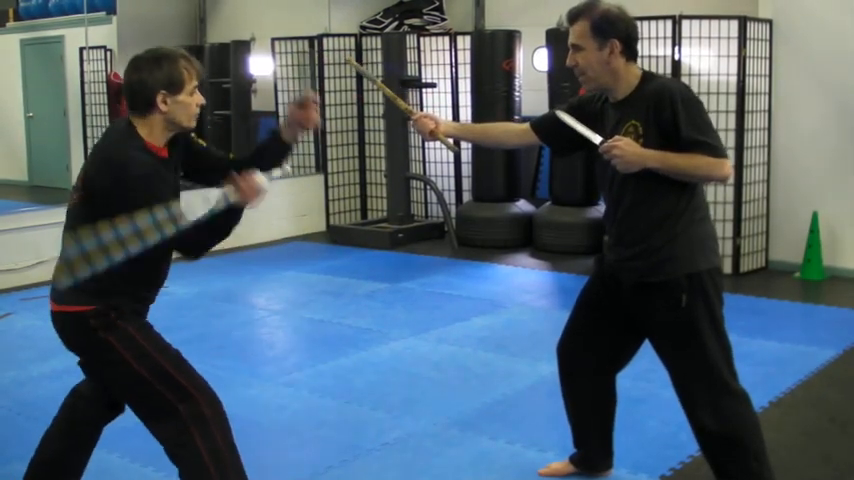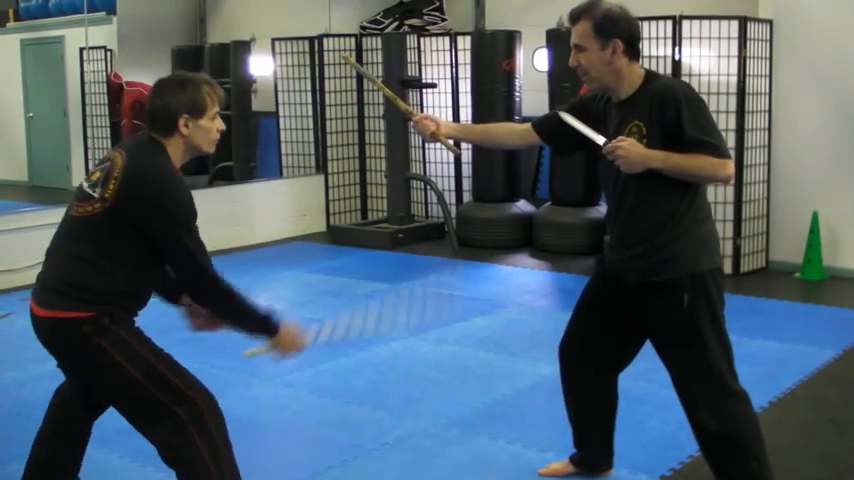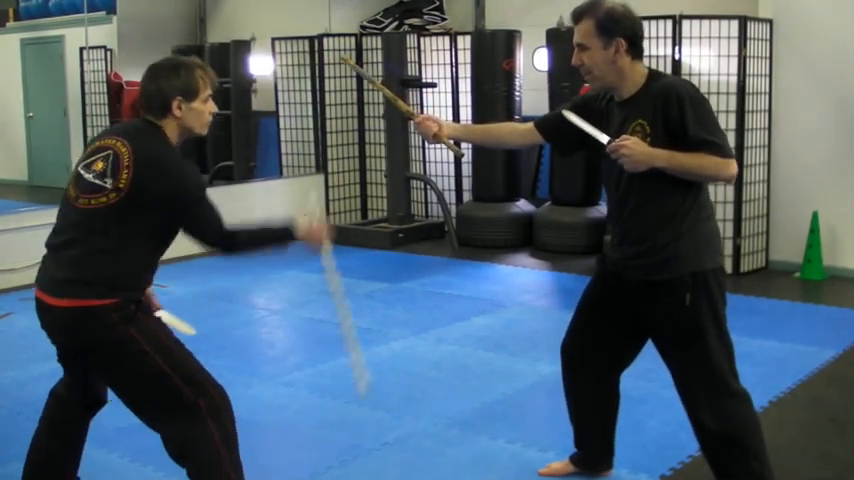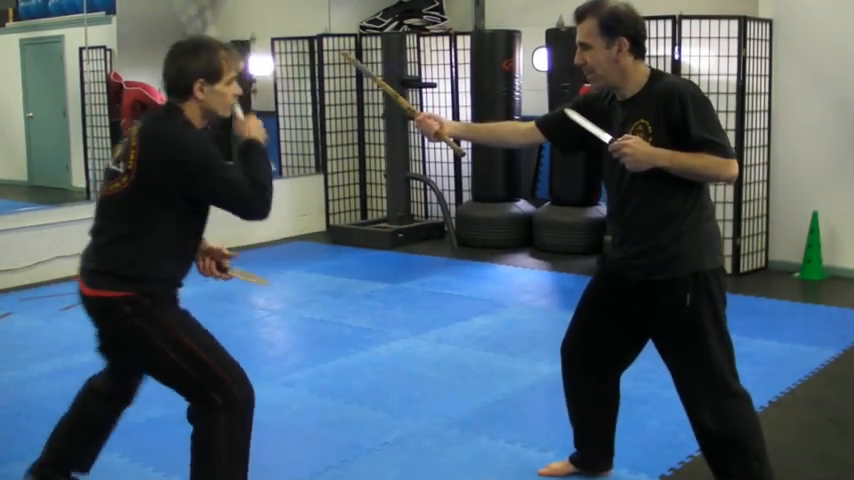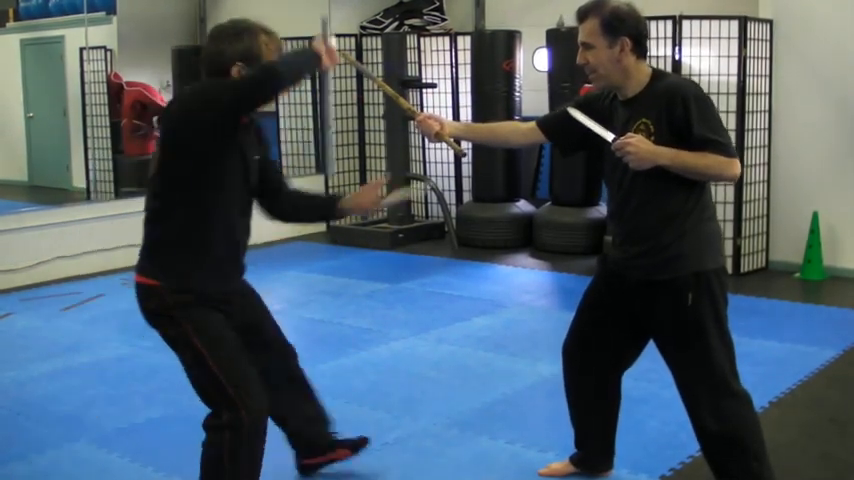
dt=0.3s
person 1, frame 1
left shoulder: (668, 96)
right shoulder: (593, 108)
left elbow: (720, 167)
right elbow: (521, 134)
left wrist: (646, 157)
right wrist: (448, 128)
left hip: (680, 270)
right hip: (621, 265)
left knee: (710, 390)
right knee: (579, 356)
person 1, frame 2
left shoulder: (671, 96)
right shoulder: (595, 107)
left elbow: (723, 168)
right elbow: (523, 134)
left wrist: (650, 157)
right wrist: (450, 129)
left hip: (682, 270)
right hip: (622, 265)
left knee: (711, 390)
right knee: (581, 356)
person 1, frame 3
left shoulder: (675, 96)
right shoulder: (597, 106)
left elbow: (726, 167)
right elbow: (526, 133)
left wrist: (653, 156)
right wrist: (452, 129)
left hip: (684, 269)
right hip: (624, 264)
left knee: (712, 390)
right knee: (583, 357)
person 1, frame 4
left shoulder: (676, 96)
right shoulder: (598, 106)
left elbow: (727, 168)
right elbow: (527, 132)
left wrist: (655, 155)
right wrist: (454, 128)
left hip: (685, 269)
right hip: (624, 264)
left knee: (712, 390)
right knee: (583, 357)
person 1, frame 5
left shoulder: (679, 95)
right shoulder: (600, 105)
left elbow: (729, 167)
right elbow: (528, 132)
left wrist: (658, 153)
right wrist: (454, 128)
left hip: (686, 269)
right hip: (626, 264)
left knee: (713, 390)
right knee: (585, 357)
person 2, frame 1
left shoulder: (162, 141)
right shoulder: (126, 164)
left elbow: (230, 171)
right elbow: (191, 243)
left wrist: (288, 132)
right wrist: (238, 203)
left hip: (90, 303)
right hip: (93, 312)
left knee: (102, 391)
right knee: (192, 408)
person 2, frame 2
left shoulder: (131, 158)
right shoulder: (161, 188)
right elbow: (202, 279)
left wrist: (185, 298)
right wrist: (271, 328)
left hip: (55, 307)
right hip: (84, 320)
left knee: (85, 388)
right knee: (191, 415)
person 2, frame 3
left shoulder: (111, 140)
right shoulder: (169, 171)
right elbow: (218, 236)
right wrist: (295, 231)
left hip: (53, 298)
right hip: (98, 308)
left knee: (80, 389)
right knee: (201, 406)
person 2, frame 4
left shoulder: (157, 129)
right shoulder: (178, 143)
right elbow: (254, 203)
left wrist: (196, 247)
right wrist: (254, 144)
left hip: (110, 283)
right hip: (133, 296)
left knee: (119, 377)
right knee: (229, 394)
person 2, frame 5
left shoulder: (243, 128)
right shoulder: (195, 112)
left elbow: (277, 199)
right elbow: (259, 83)
left wrist: (343, 204)
right wrist: (312, 55)
left hip: (221, 281)
right hip: (176, 290)
left knee: (277, 360)
right knee: (242, 404)
